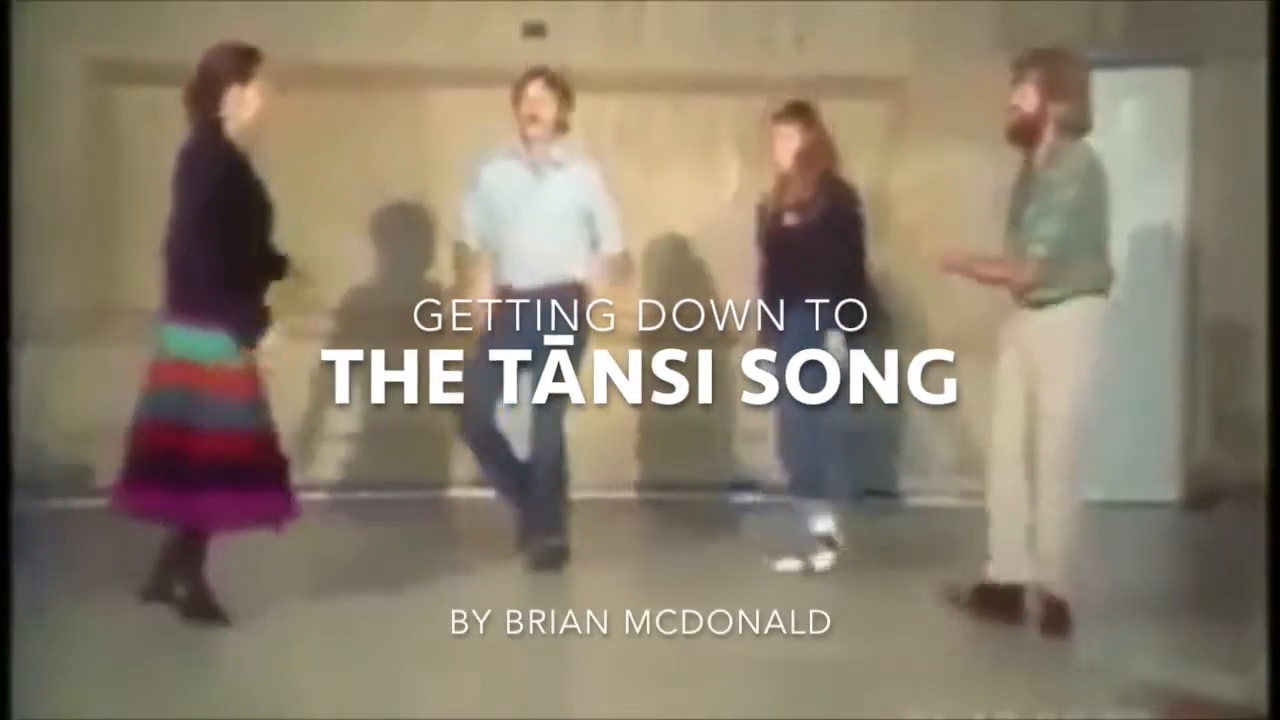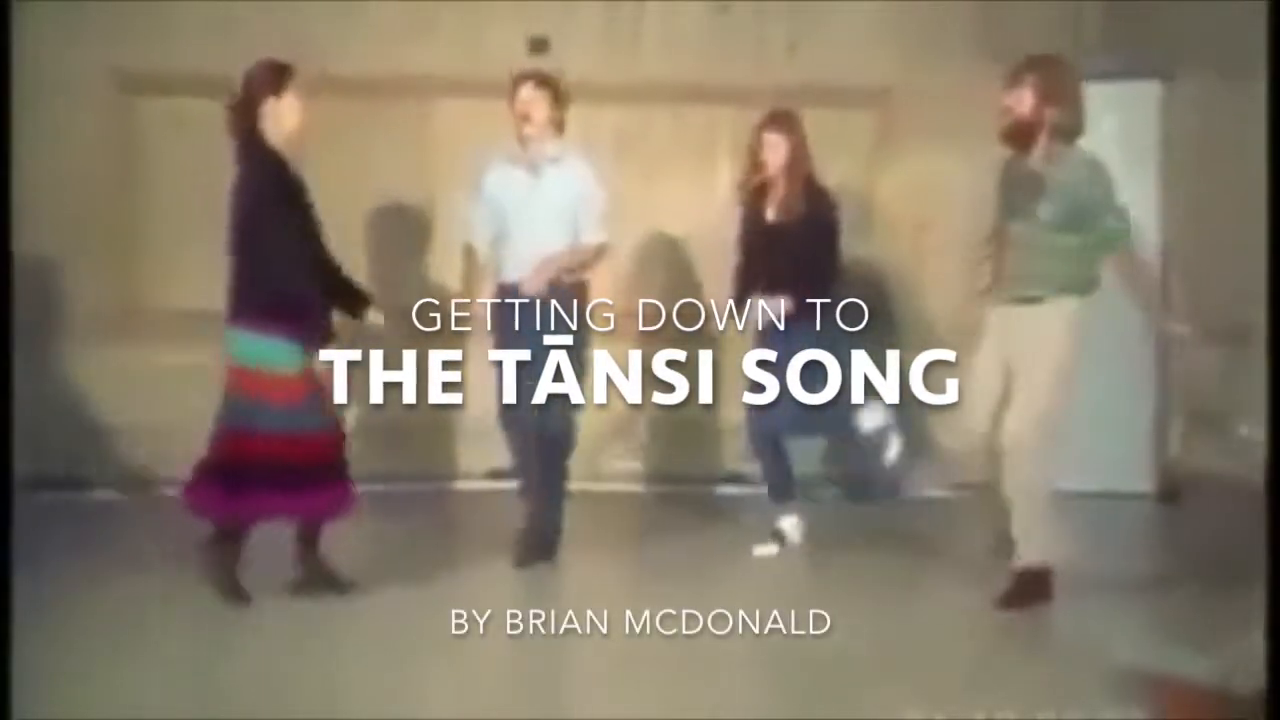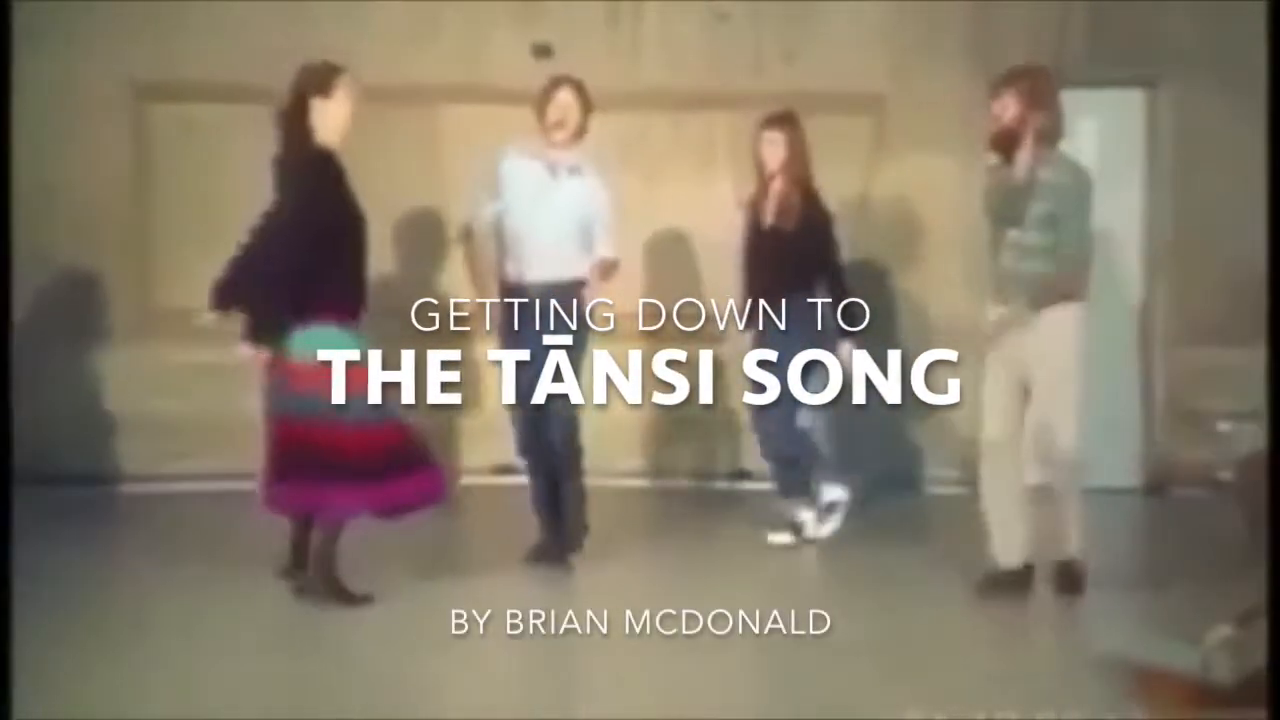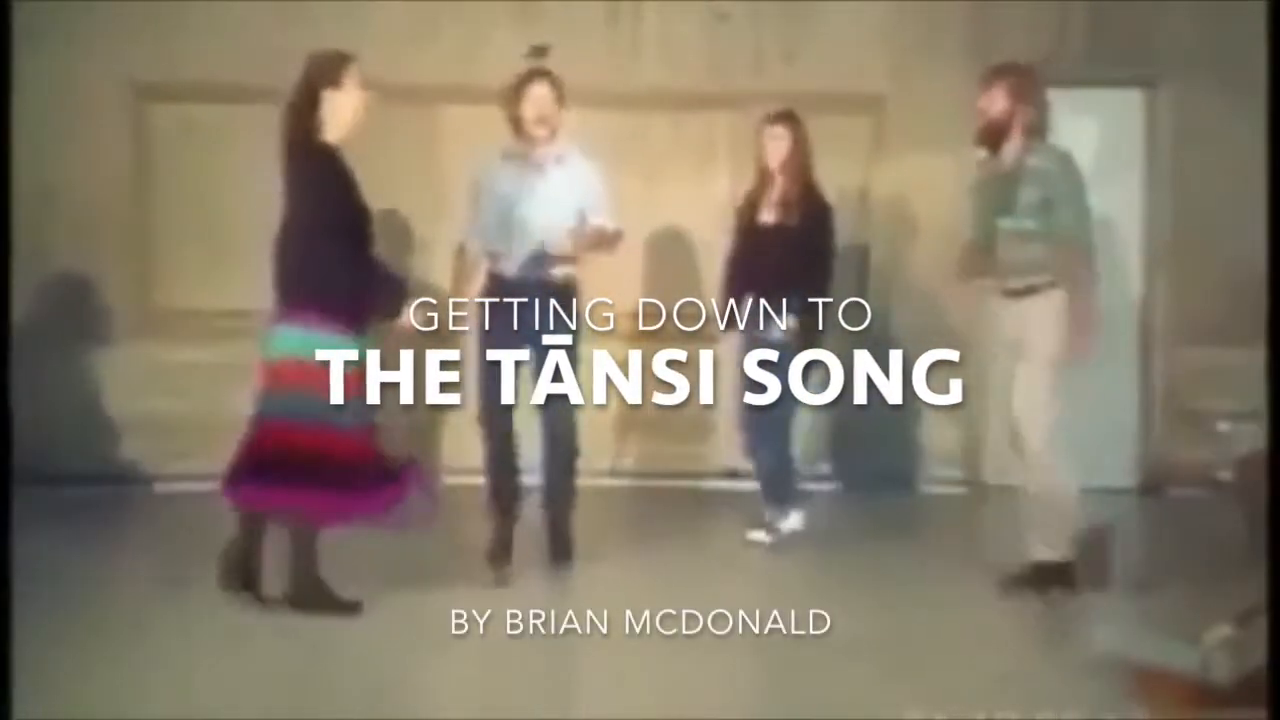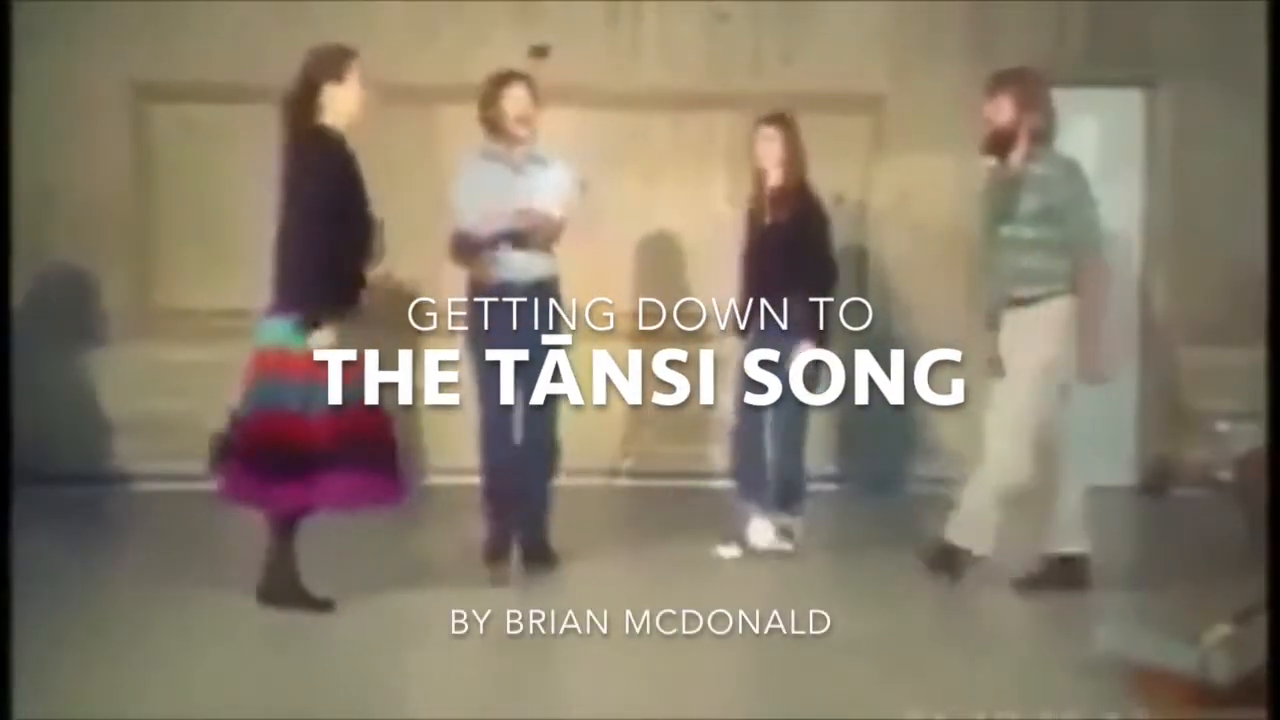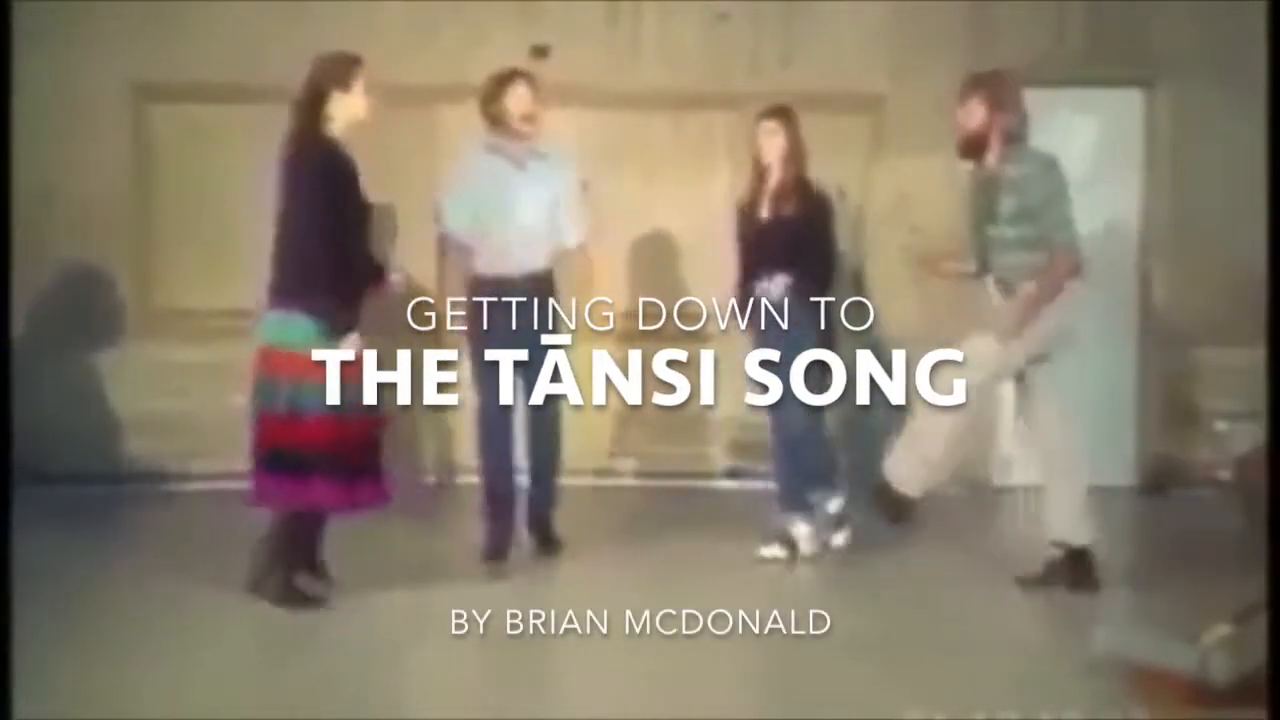
dt=0.4s
person 1, frame 1
left shoulder: (220, 160)
right shoulder: (212, 163)
right elbow: (209, 259)
left wrist: (275, 266)
right wrist: (255, 322)
left hip: (210, 325)
right hip: (206, 328)
left knee: (205, 450)
right knee: (218, 451)
left ankle: (170, 572)
right ankle: (188, 583)
person 1, frame 2
left shoulder: (270, 171)
right shoulder: (266, 174)
left elbow: (307, 254)
right elbow: (287, 263)
left wrist: (359, 301)
right wrist: (322, 337)
left hip: (281, 331)
right hip: (273, 333)
left knee: (308, 445)
right knee: (278, 447)
left ankle: (310, 561)
right ankle: (224, 544)
person 1, frame 3
left shoulder: (306, 167)
right shoulder: (316, 170)
left elbow: (271, 243)
right elbow: (280, 246)
left wrist: (229, 295)
right wrist: (263, 328)
left hip: (310, 330)
right hip: (320, 333)
left knee: (323, 451)
right knee: (347, 451)
left ankle: (303, 556)
right ankle: (320, 571)
person 1, frame 4
left shoulder: (316, 163)
right shoulder: (320, 165)
right elbow: (334, 254)
left wrist: (387, 294)
right wrist: (395, 300)
left hip: (319, 323)
right hip: (318, 328)
left knee: (316, 451)
right knee: (321, 452)
person 1, frame 5
left shoulder: (318, 150)
right shoulder: (325, 150)
right elbow: (307, 238)
left wrist: (354, 280)
right wrist: (317, 317)
left hip: (306, 314)
right hip: (307, 321)
left knee: (304, 440)
right knee: (313, 440)
right ankle: (278, 572)
person 1, frame 6
left shoulder: (320, 157)
right shoulder: (321, 159)
right elbow: (311, 246)
left wrist: (378, 274)
right wrist: (341, 323)
left hip: (314, 317)
right hip: (308, 320)
left knee: (322, 436)
right knee: (310, 441)
left ankle: (298, 544)
right ankle: (273, 566)
person 2, frame 1
left shoulder: (1077, 172)
right shoulder: (1036, 163)
left elbow: (1031, 268)
left wrist: (967, 266)
left hip: (1066, 318)
right hip: (1028, 316)
left knee: (1053, 453)
right knee: (1006, 446)
left ankle: (1048, 588)
right ankle: (1003, 582)
person 2, frame 2
left shoulder: (1083, 175)
right shoulder: (1013, 167)
left elbow: (1123, 252)
left wrist: (1157, 315)
right wrist: (990, 281)
left hip: (1050, 316)
right hip: (1002, 311)
left knee: (1020, 439)
right knee: (978, 426)
left ankle: (1034, 566)
right ankle: (1028, 543)
person 2, frame 3
left shoulder: (1068, 179)
right shoulder: (997, 176)
left elbow: (1072, 268)
left wrist: (1023, 304)
right wrist: (1002, 314)
left hip: (1055, 321)
right hip: (1006, 322)
left knee: (1053, 445)
right knee: (998, 442)
left ankle: (1072, 552)
right ankle: (1010, 561)
person 2, frame 4
left shoulder: (1053, 167)
right shoulder: (989, 171)
left elbow: (1078, 250)
left wrist: (1079, 326)
right wrist: (970, 263)
left hip: (1048, 307)
right hip: (1007, 308)
left knee: (1033, 430)
right knee: (1018, 433)
left ankle: (1057, 554)
right ankle: (1048, 554)
person 2, frame 5
left shoulder: (1061, 175)
right shoulder: (999, 178)
left elbow: (1092, 263)
left wrist: (1090, 341)
right wrist: (992, 319)
left hip: (1052, 316)
right hip: (1015, 317)
left knee: (1010, 435)
right knee: (1030, 438)
left ankle: (964, 540)
right ankle: (1068, 554)
person 2, frame 6
left shoulder: (1035, 170)
right shoulder: (985, 176)
left elbow: (1065, 255)
left wrist: (1029, 306)
right wrist: (954, 263)
left hip: (1045, 306)
right hip: (1016, 304)
left knee: (957, 380)
right knee: (1049, 432)
left ankle: (901, 482)
right ankle: (1074, 556)
person 3, frame 1
left shoulder: (584, 176)
right shoulder: (492, 171)
left elbow: (612, 246)
right elbow: (475, 241)
right wrist: (474, 290)
left hip: (560, 303)
right hip: (508, 303)
left knee: (547, 417)
right knee: (474, 414)
left ankle: (551, 534)
right ankle: (528, 503)
person 3, frame 2
left shoulder: (580, 173)
right shoulder: (497, 175)
left elbow: (595, 246)
right elbow: (483, 244)
left wrist: (554, 264)
left hip: (564, 302)
right hip: (513, 305)
left knee: (558, 413)
right knee: (517, 414)
left ankle: (545, 519)
right ankle: (543, 523)
person 3, frame 3
left shoulder: (591, 185)
right shoulder: (509, 165)
left elbow: (604, 254)
right elbow: (487, 229)
left wrist: (596, 279)
left hip: (564, 302)
right hip: (517, 301)
left knee: (557, 409)
right knee: (528, 415)
left ankle: (569, 522)
right ankle: (555, 521)
person 3, frame 4
left shoulder: (581, 168)
right shoulder: (494, 172)
left elbow: (609, 232)
right elbow: (478, 244)
left wrist: (581, 240)
right wrist: (466, 300)
left hip: (555, 298)
right hip: (504, 298)
left knee: (558, 418)
right knee: (495, 412)
left ankle: (558, 524)
right ankle: (504, 527)
person 3, frame 5
left shoulder: (555, 170)
right shoulder: (472, 170)
left elbow: (550, 227)
right elbow: (461, 242)
left wrist: (507, 221)
right wrist: (475, 256)
left hip: (541, 297)
right hip: (493, 300)
left knee: (540, 418)
right knee: (497, 417)
left ankle: (534, 529)
right ankle: (501, 528)
person 3, frame 6
left shoulder: (556, 169)
right shoulder: (472, 168)
left elbow: (572, 238)
right elbow: (454, 241)
left hip: (539, 294)
right hip: (490, 296)
left knee: (545, 411)
right knee: (495, 414)
left ankle: (541, 517)
right ankle: (499, 526)
person 4, frame 1
left shoulder: (836, 199)
right shoulder: (774, 207)
left elbow: (854, 273)
left wrist: (843, 329)
right wrist: (771, 338)
left hip: (828, 329)
right hip: (792, 327)
left knee: (807, 425)
right knee: (793, 431)
left ankle: (824, 525)
right ankle: (818, 534)
person 4, frame 2
left shoulder: (815, 203)
right shoulder: (755, 201)
left elbow: (825, 271)
right elbow: (749, 262)
left wrist: (789, 302)
right wrist: (745, 302)
left hip: (805, 325)
right hip: (773, 327)
right knee: (763, 425)
right ankle: (787, 519)
person 4, frame 3
left shoulder: (808, 207)
right shoulder: (759, 203)
left elbow: (831, 271)
left wrist: (841, 334)
right wrist: (754, 317)
left hip: (797, 323)
right hip: (770, 324)
left knee: (773, 420)
right knee: (771, 420)
left ankle: (831, 491)
right ankle: (804, 511)
person 4, frame 4
left shoulder: (812, 206)
right shoulder: (753, 203)
left elbow: (820, 275)
right elbow: (738, 265)
left wrist: (797, 318)
left hip: (790, 326)
right hip: (758, 323)
left knee: (767, 419)
right knee: (759, 421)
left ankle: (781, 513)
right ankle: (783, 509)
person 4, frame 5
left shoulder: (804, 206)
right shoulder: (760, 206)
left elbow: (822, 275)
left wrist: (813, 336)
right wrist: (748, 324)
left hip: (793, 329)
right hip: (763, 329)
left knee: (786, 428)
right knee: (748, 425)
left ankle: (786, 521)
right ankle: (755, 523)
person 4, frame 6
left shoulder: (810, 201)
right shoulder: (751, 203)
left elbow: (824, 268)
left wrist: (788, 281)
right wrist: (747, 307)
left hip: (801, 321)
right hip: (768, 321)
left knee: (797, 422)
right knee: (786, 423)
right ankle: (800, 524)
